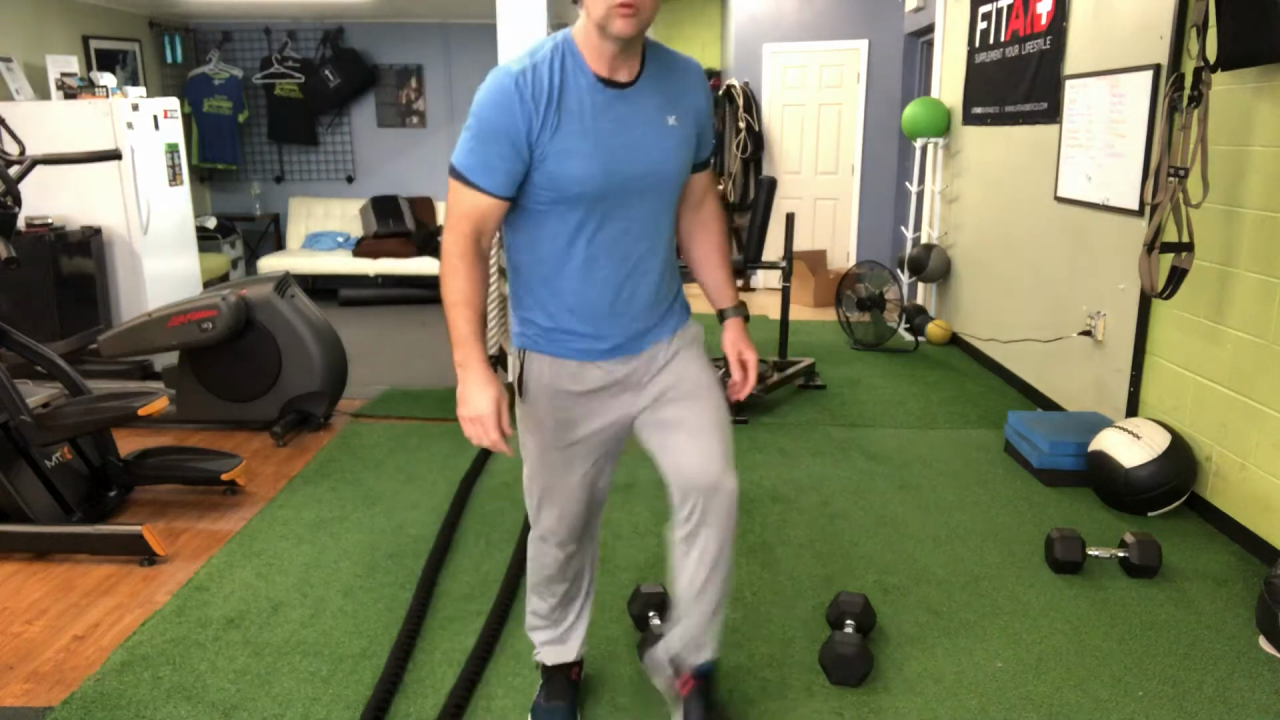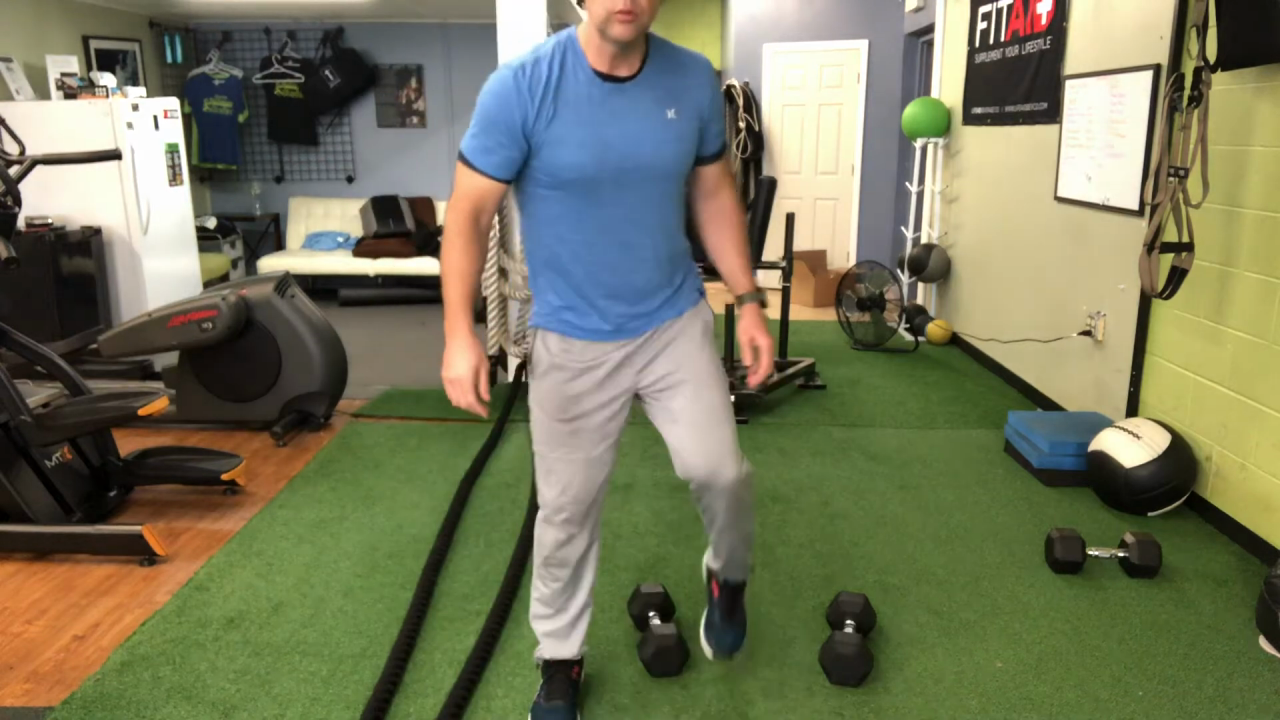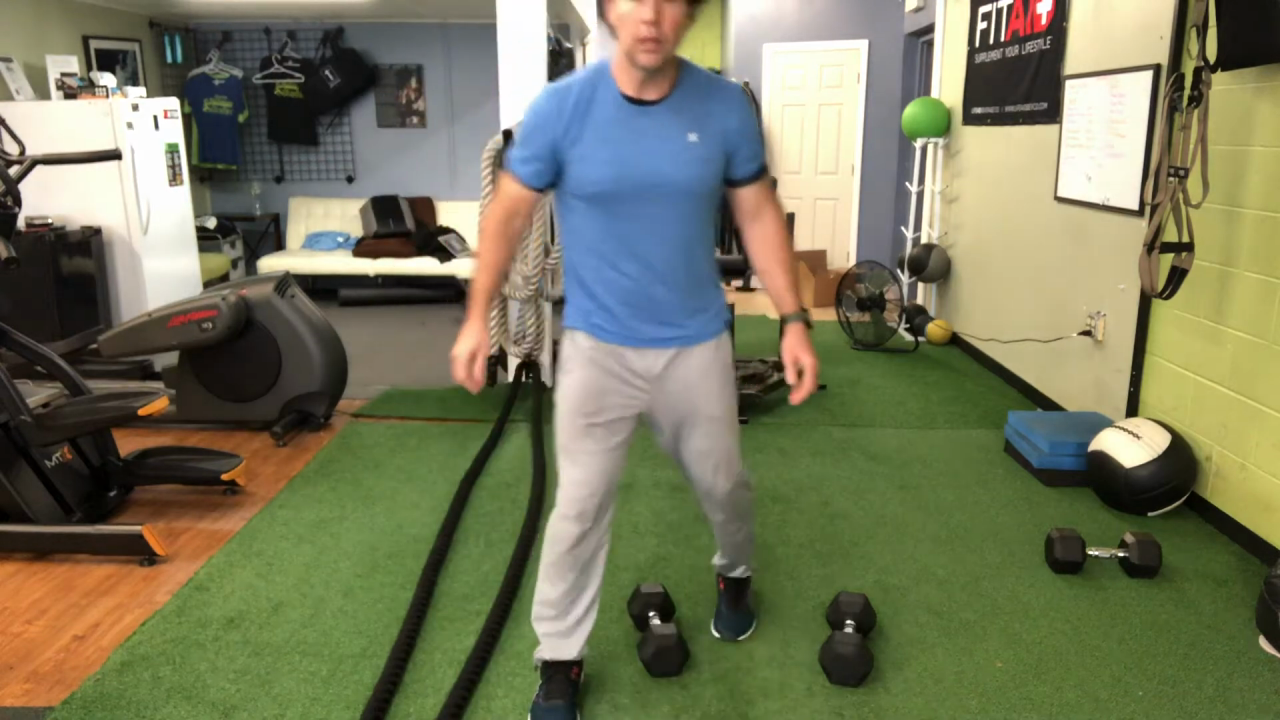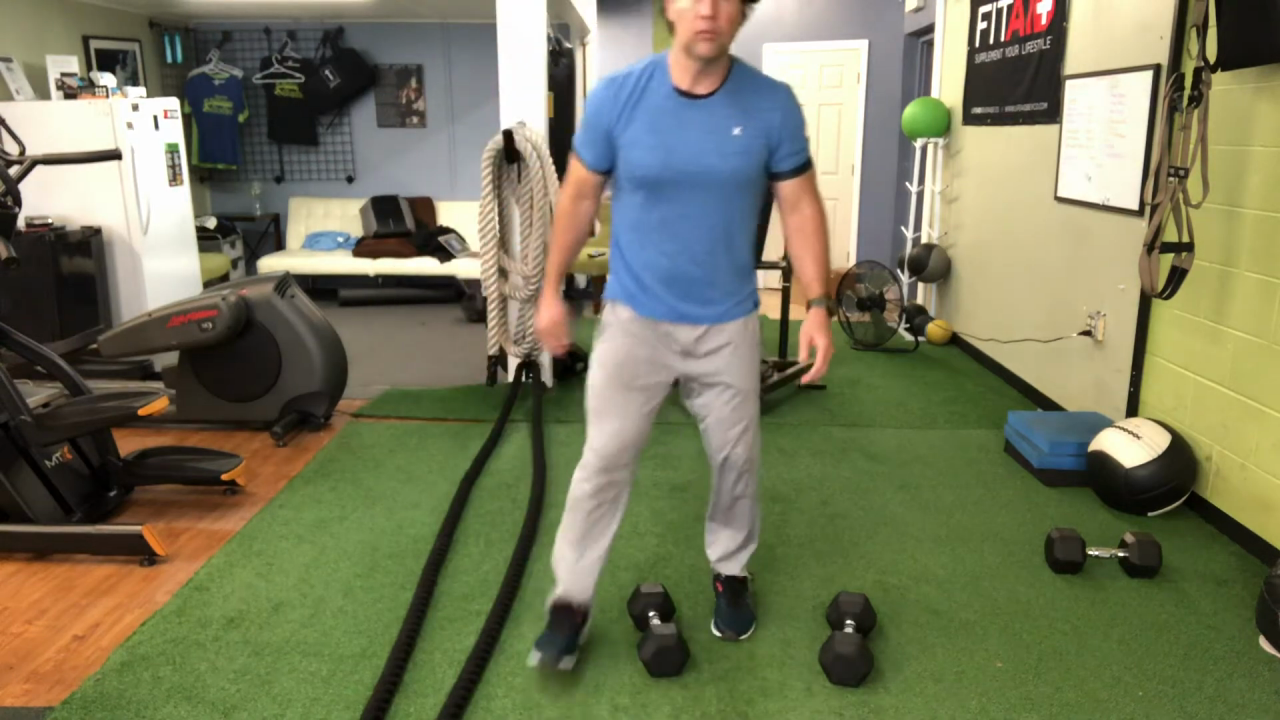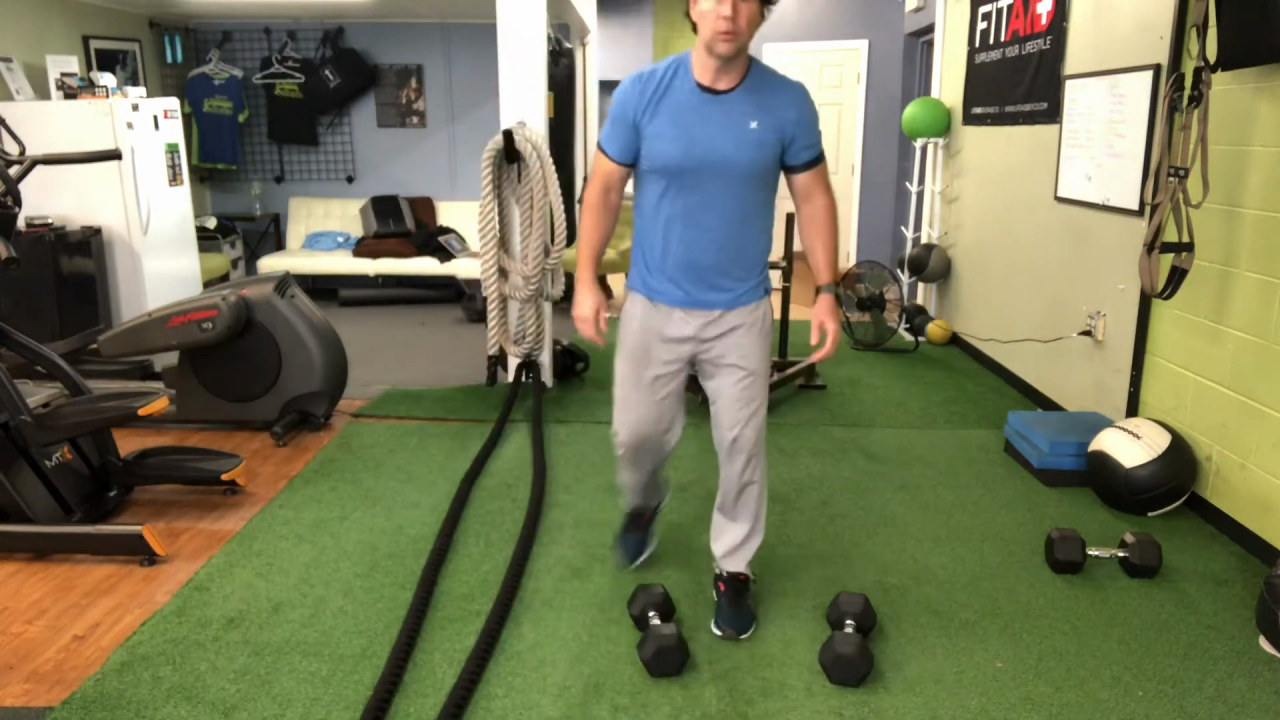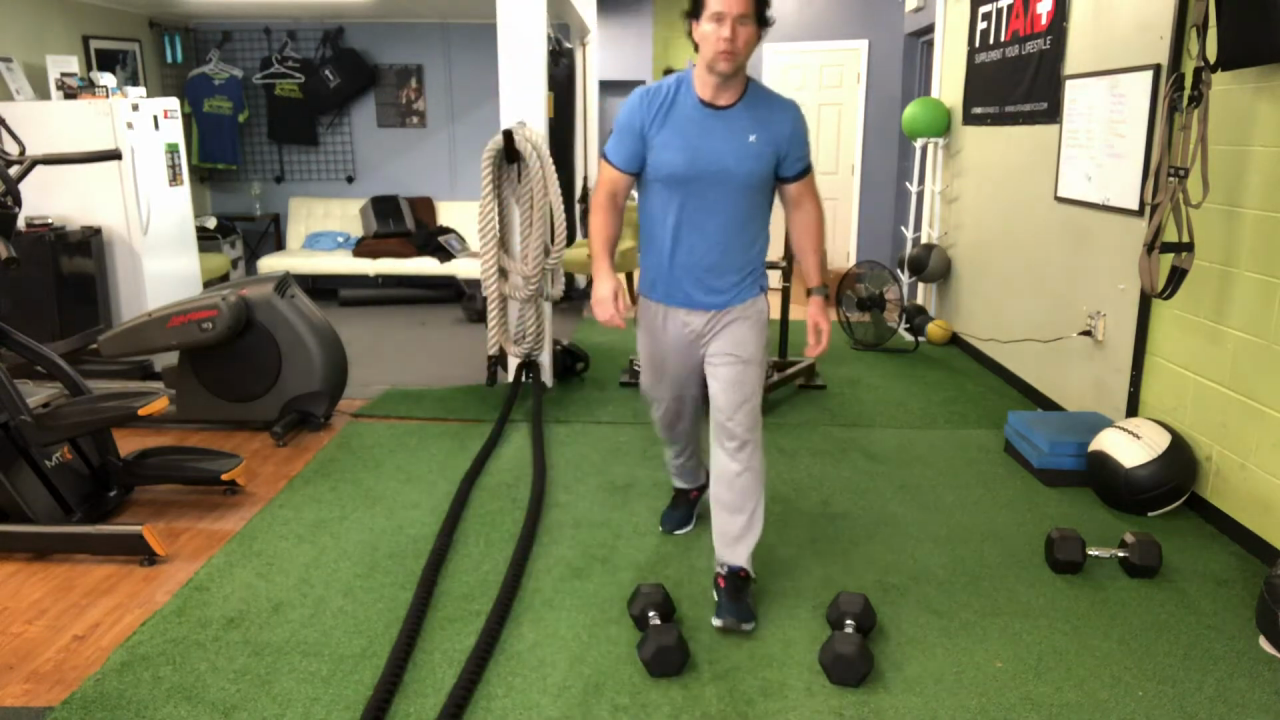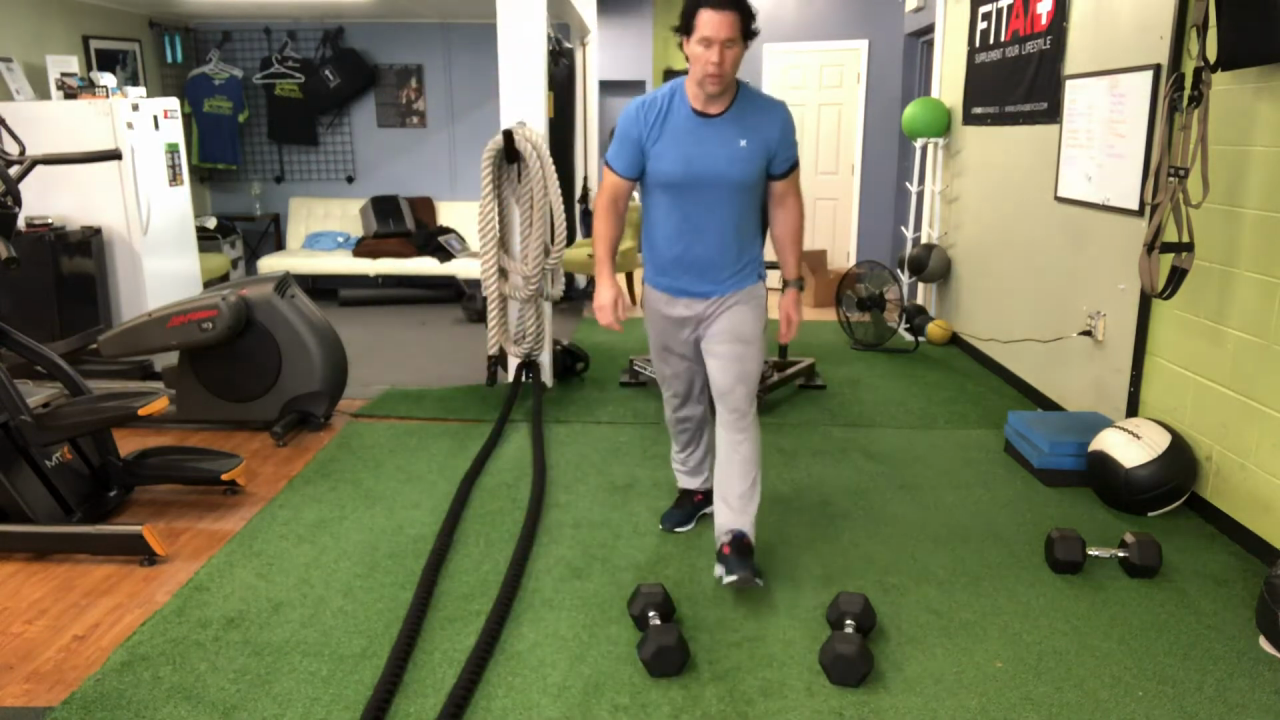
dt=0.2s
person 1, frame 1
left shoulder: (687, 86)
right shoulder: (518, 93)
right elbow: (465, 237)
left wrist: (731, 315)
right wrist: (473, 370)
left hip: (667, 344)
right hip: (561, 364)
left knee: (710, 486)
right knee: (561, 527)
left ankle: (687, 662)
right ankle: (558, 661)
person 1, frame 2
left shoulder: (694, 81)
right shoulder: (521, 86)
left elbow: (714, 194)
right elbow: (468, 213)
left wrist: (748, 301)
right wrist: (460, 335)
left hip: (676, 323)
right hip: (571, 342)
left knee: (719, 470)
right knee: (567, 507)
left ankle: (727, 575)
right ankle: (560, 655)
person 1, frame 3
left shoulder: (727, 108)
right shoulder: (560, 108)
left elbow: (758, 214)
right elbow: (509, 211)
left wrist: (793, 320)
right wrist: (477, 317)
left hip: (698, 344)
right hip: (598, 347)
left knee: (721, 483)
right knee: (580, 503)
left ankle: (733, 573)
right ankle: (559, 658)
person 1, frame 4
left shoulder: (773, 105)
right shoulder: (616, 96)
left elbow: (799, 205)
right elbow: (579, 196)
left wrist: (817, 305)
right wrist: (552, 290)
left hip: (728, 325)
right hip: (632, 319)
left knee: (734, 460)
right knee: (606, 458)
left ankle: (730, 572)
right ankle: (571, 598)
person 1, frame 5
left shoulder: (788, 103)
right shoulder: (641, 93)
left elbow: (812, 197)
right elbow: (603, 190)
left wrist: (826, 291)
right wrist: (585, 280)
left hip: (741, 310)
right hip: (653, 304)
left knee: (742, 445)
right knee: (637, 434)
left ankle: (733, 569)
right ankle: (644, 503)
person 1, frame 6
left shoulder: (781, 118)
right shoulder: (646, 108)
left elbow: (801, 204)
right elbow: (609, 194)
left wrist: (815, 292)
right wrist: (603, 269)
left hip: (738, 308)
right hip: (662, 304)
left knee: (736, 432)
right knee: (673, 417)
left ankle: (734, 567)
right ankle: (689, 483)
person 1, frame 7
left shoulder: (771, 119)
right shoulder: (644, 115)
left elbow: (785, 201)
right elbow: (612, 198)
left wrist: (793, 283)
right wrist: (605, 278)
left hip: (737, 293)
right hip: (666, 294)
left knee: (735, 406)
right knee: (682, 404)
left ankle: (736, 538)
right ankle: (694, 486)
